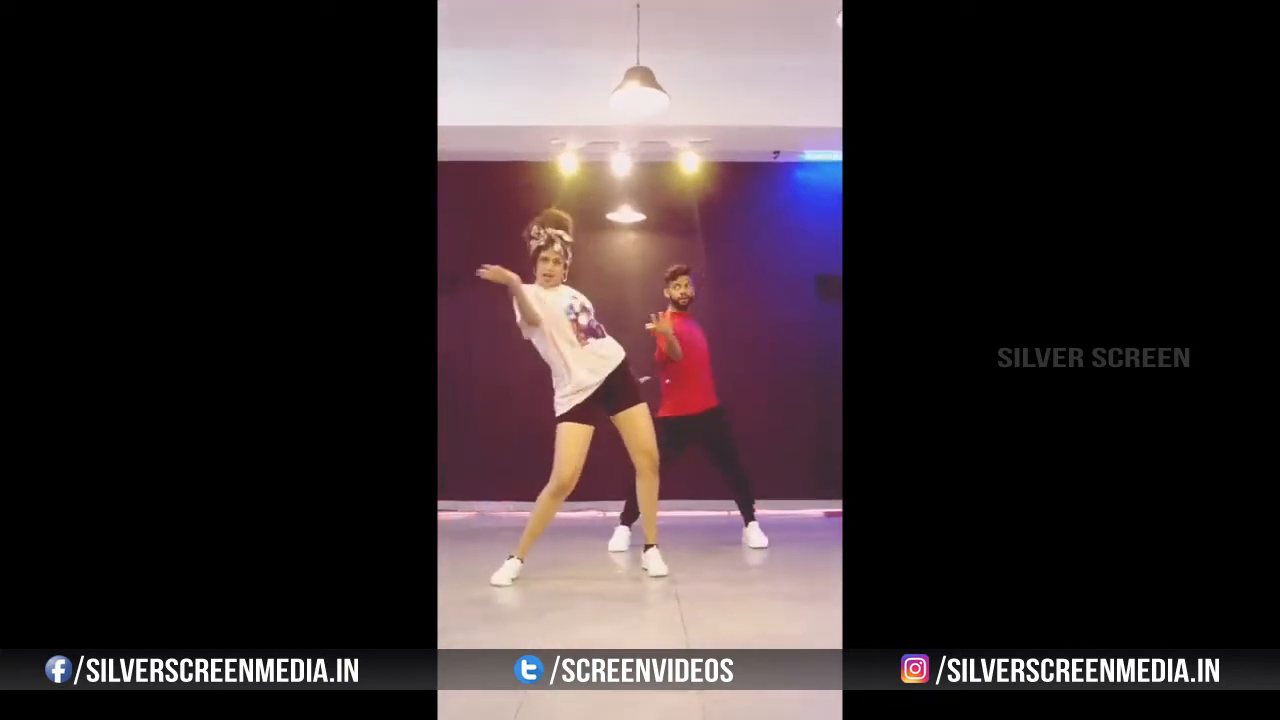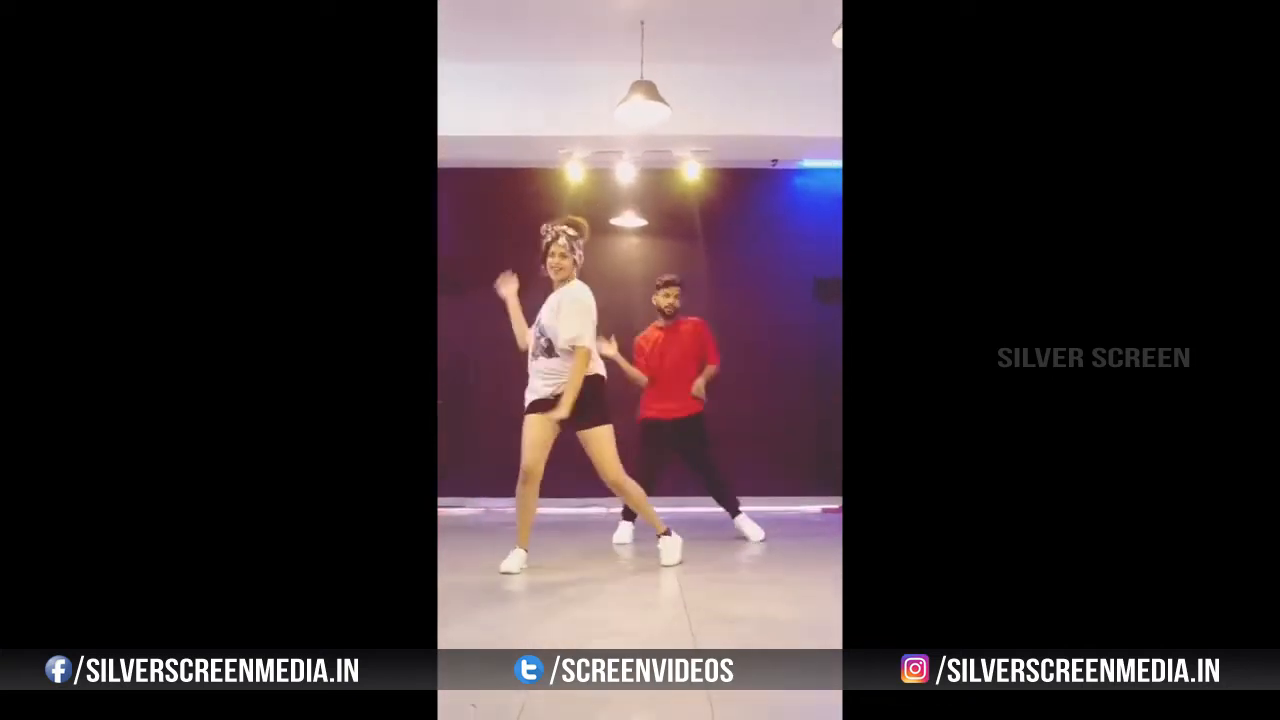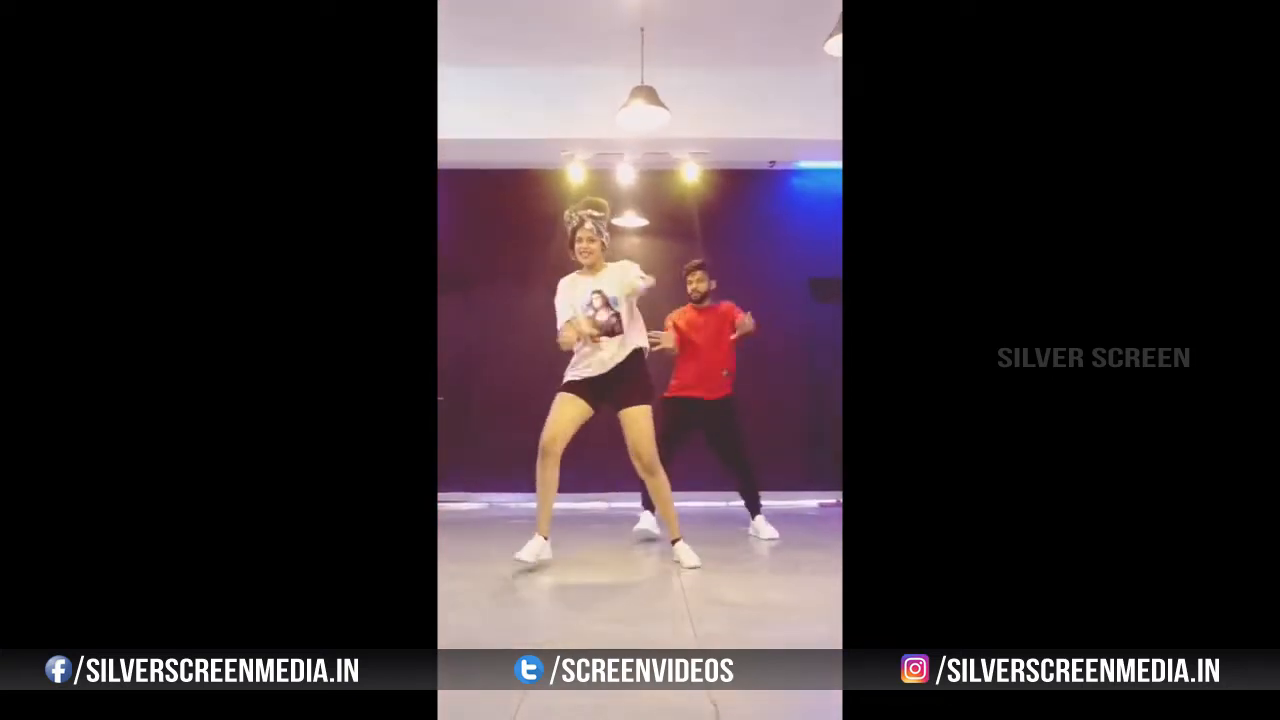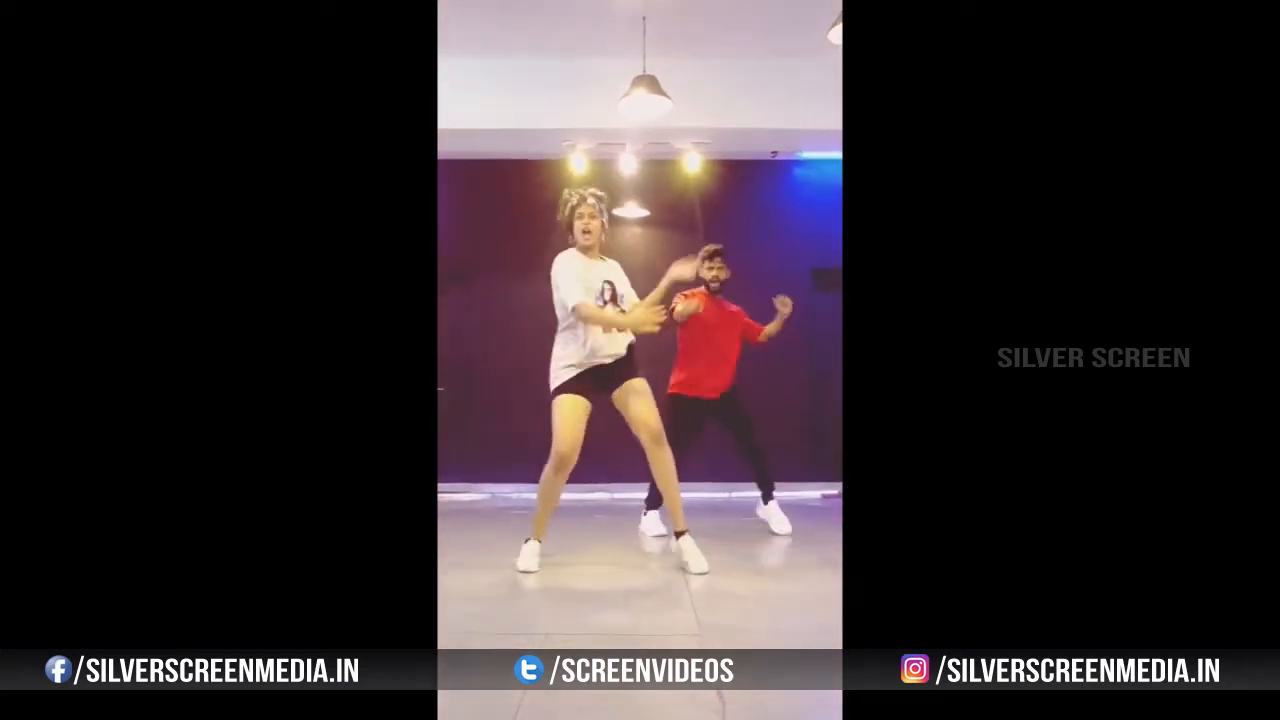
dt=0.5s
person 1, frame 1
left shoulder: (573, 294)
right shoulder: (532, 293)
right elbow: (530, 318)
left wrist: (625, 369)
right wrist: (514, 286)
left hip: (616, 375)
right hip: (578, 391)
left knee: (649, 459)
right knee: (563, 480)
left ankle: (650, 548)
right ankle: (517, 557)
person 1, frame 2
left shoulder: (577, 294)
right shoulder: (554, 300)
left elbow: (581, 351)
right elbow: (527, 343)
left wrist: (567, 402)
right wrist: (511, 299)
left hip: (583, 391)
right hip: (542, 393)
left knee: (613, 477)
right knee: (529, 470)
left ankle: (666, 535)
right ankle: (521, 549)
person 1, frame 3
left shoulder: (623, 269)
right shoulder: (567, 286)
left elbow: (642, 284)
right elbow: (566, 338)
left wrist: (638, 286)
right wrist: (572, 335)
left hip: (626, 367)
right hip: (584, 372)
left knee: (644, 460)
right knee: (549, 444)
left ankle: (677, 540)
right ankle: (542, 537)
person 1, frame 4
left shoulder: (614, 269)
right shoulder: (566, 263)
left elbow: (637, 312)
right elbow: (585, 312)
left wrist: (669, 279)
right wrist: (625, 321)
left hip: (618, 359)
right hip: (575, 364)
left knee: (654, 433)
right knee: (563, 454)
left ankle: (682, 535)
right ankle: (535, 540)
person 2, frame 1
left shoulder: (691, 322)
right shoulder: (668, 323)
right elbow: (675, 356)
right wrist: (667, 335)
left hip: (709, 409)
right hip: (676, 414)
left knee: (733, 467)
left ankle: (751, 525)
right ankle: (624, 527)
person 2, frame 2
left shoulder: (695, 327)
right shoulder: (643, 340)
left elbow: (713, 361)
right elbow: (644, 381)
left wrist: (703, 379)
right wrist: (616, 357)
left hip: (689, 416)
right hip: (655, 418)
left knee: (706, 470)
right knee: (644, 474)
left ankle: (738, 516)
right ankle: (627, 522)
person 2, frame 3
left shoulder: (726, 310)
right shoulder: (678, 317)
left elbow: (744, 324)
right elbow: (674, 348)
left wrist: (746, 326)
right wrist: (669, 343)
left hip: (717, 397)
right hip: (681, 395)
left knee: (735, 457)
right knee: (660, 454)
left ankle: (757, 518)
right ankle: (648, 514)
person 2, frame 4
left shoulder: (734, 313)
right shoulder: (688, 299)
left elbow: (761, 336)
right elbow: (678, 315)
left wrist: (781, 317)
right wrist: (685, 308)
left hip: (723, 391)
right hip: (687, 391)
left knee: (752, 446)
right knee: (671, 451)
left ankle: (768, 503)
right ankle: (651, 512)
